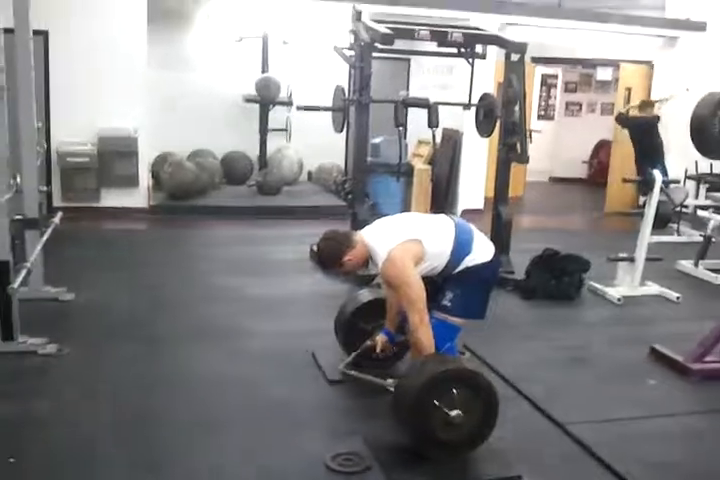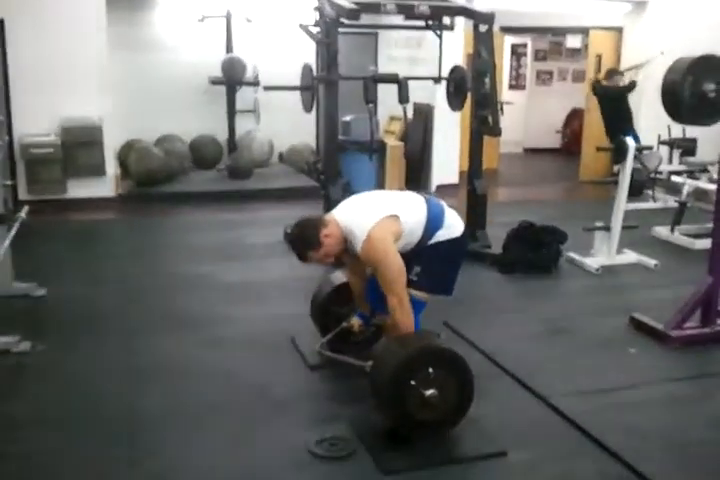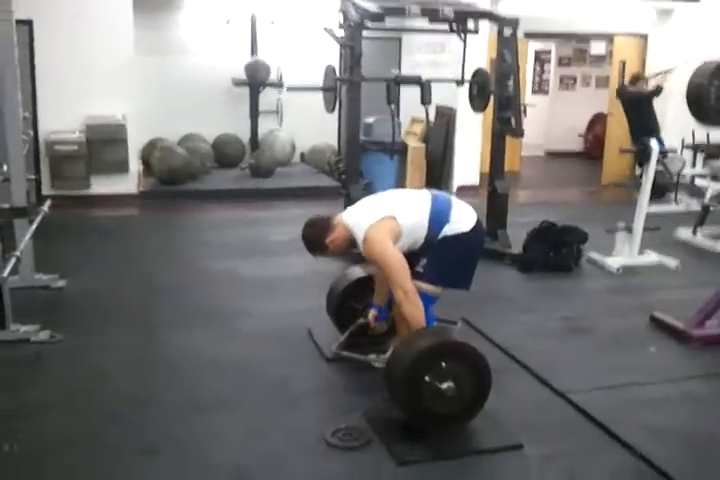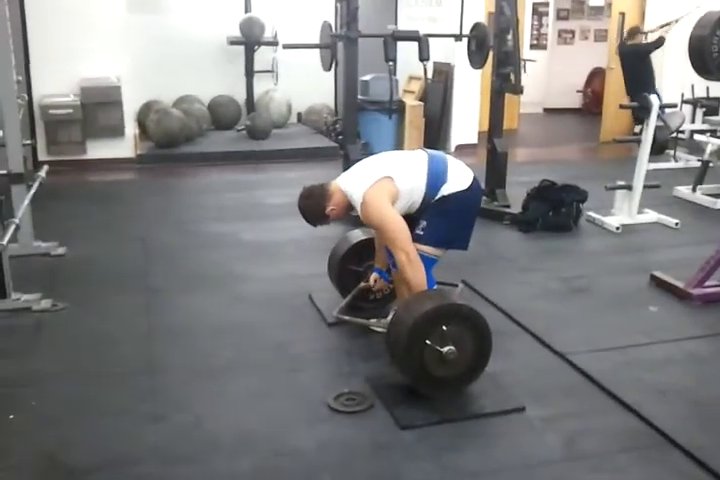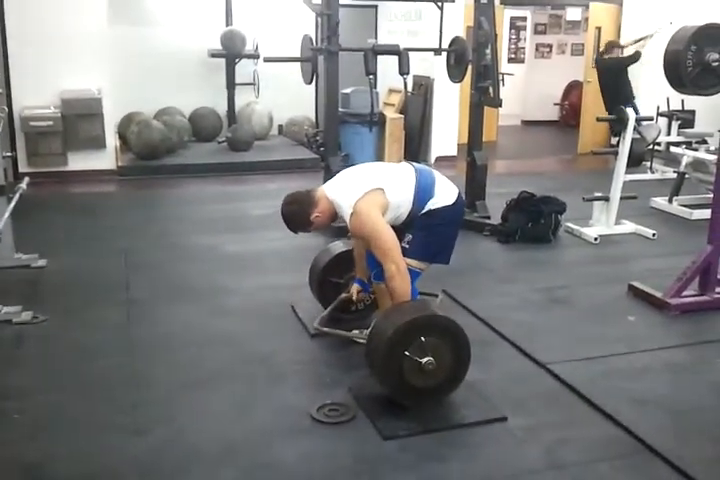
dt=1s
person 1, frame 1
left shoulder: (393, 259)
right shoulder: (370, 236)
left elbow: (420, 319)
right elbow: (395, 289)
right wrist: (388, 331)
left hip: (477, 261)
right hip: (453, 250)
left knee: (438, 337)
right knee: (411, 316)
person 1, frame 2
left shoulder: (372, 238)
right shoulder: (339, 220)
left elbow: (398, 299)
right elbow: (356, 272)
right wrist: (362, 314)
left hip: (445, 235)
right hip: (418, 222)
left knee: (396, 306)
right knee: (377, 294)
person 1, frame 3
left shoulder: (371, 237)
right shoulder: (354, 218)
left elbow: (405, 292)
right elbow: (386, 268)
right wrist: (378, 307)
left hip: (460, 231)
right hip: (441, 221)
left knee: (418, 300)
right knee: (399, 285)
person 1, frame 4
left shoulder: (370, 201)
right shoulder: (351, 181)
left elbow: (407, 255)
right elbow: (384, 228)
right wrist: (380, 269)
left hip: (457, 190)
right hip: (435, 182)
left knee: (418, 262)
right knee: (396, 249)
person 1, frame 5
left shoulder: (358, 211)
right shoulder: (333, 191)
left elbow: (395, 266)
right elbow: (361, 237)
right wrist: (361, 280)
left hip: (441, 205)
right hip: (415, 196)
left knee: (401, 276)
right knee: (376, 262)
